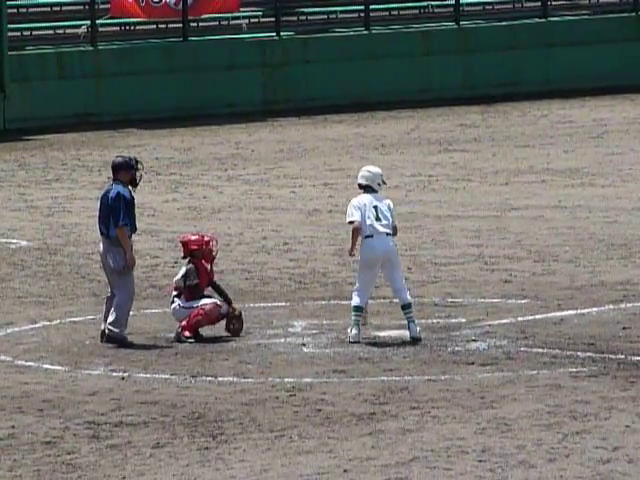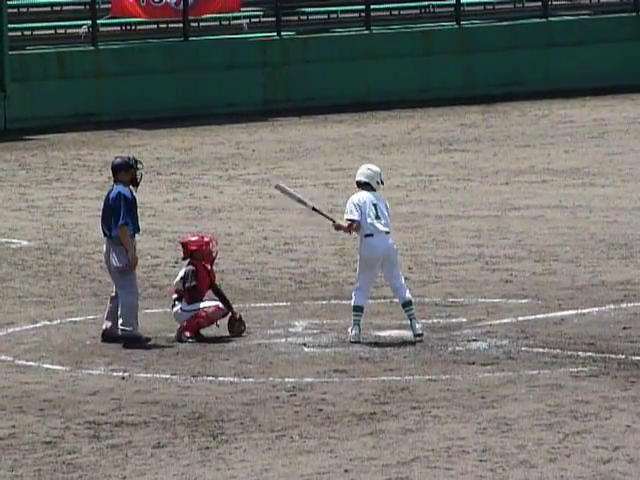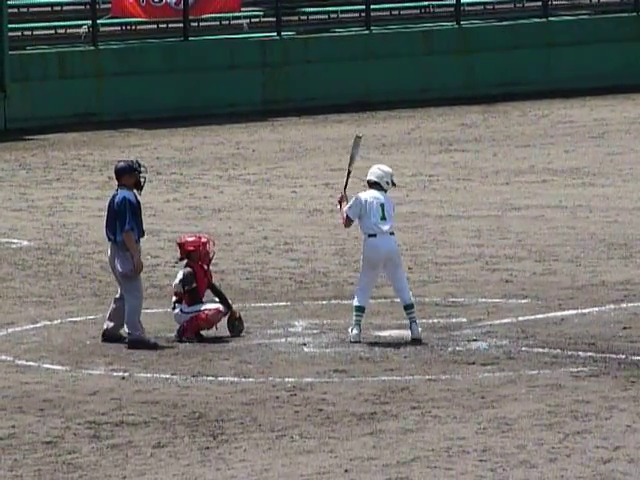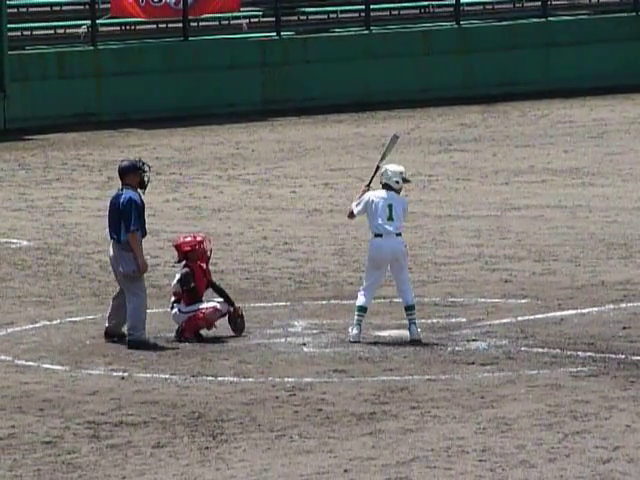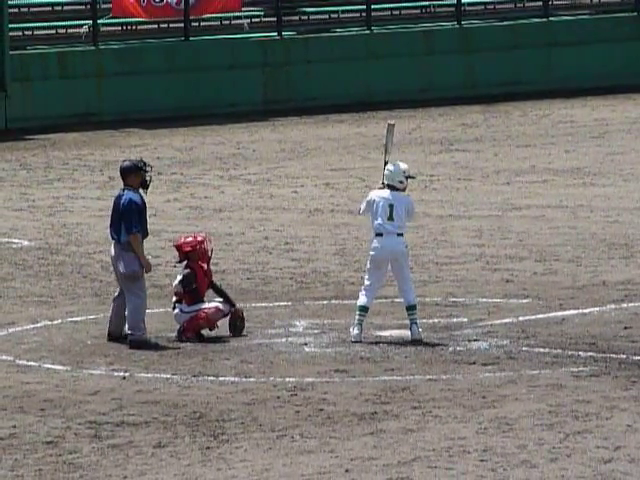
dt=0.2s
person 1, frame 1
left shoulder: (109, 191)
right shoulder: (121, 193)
right elbow: (120, 226)
right wrist: (129, 252)
left hip: (108, 245)
right hip: (117, 247)
left knee: (115, 291)
right knee: (125, 292)
left ankle: (108, 330)
right ankle: (115, 331)
person 1, frame 2
left shoulder: (113, 192)
right shoulder: (122, 193)
right elbow: (121, 225)
right wrist: (131, 251)
left hip: (113, 246)
right hip: (120, 247)
left knee: (120, 291)
right knee: (129, 291)
left ankle: (110, 330)
right ankle: (128, 331)
person 1, frame 3
left shoulder: (116, 197)
right shoulder: (127, 198)
right elbow: (127, 230)
right wrist: (136, 256)
left hip: (117, 250)
right hip: (125, 251)
left knee: (124, 293)
right knee: (134, 294)
left ankle: (111, 330)
right ankle: (135, 336)
person 1, frame 4
left shoulder: (117, 196)
right shoulder: (132, 198)
right elbow: (132, 231)
right wrist: (140, 257)
left hip: (117, 249)
right hip: (127, 251)
left knee: (124, 292)
right knee: (137, 294)
left ankle: (113, 328)
right ankle: (136, 337)
person 1, frame 5
left shoulder: (122, 196)
right shoulder: (132, 199)
right elbow: (133, 232)
right wrist: (143, 258)
left hip: (120, 250)
right hip: (128, 252)
left knee: (124, 293)
right knee: (137, 295)
left ankle: (116, 331)
right ankle: (137, 336)
person 2, frame 1
left shoulder: (356, 201)
right shoulder: (386, 201)
left elbow: (357, 227)
right elbow: (394, 230)
left wrist: (351, 247)
left hip: (369, 246)
right hip: (389, 244)
left knee: (361, 290)
right knee: (400, 287)
left ankle: (355, 330)
right ankle: (413, 328)
person 2, frame 2
left shoulder: (355, 199)
right shoulder: (382, 199)
left elbow: (355, 227)
left wrist: (342, 227)
left hip: (369, 245)
right hip: (388, 242)
left knee: (361, 289)
right knee: (399, 285)
left ankle: (355, 330)
right ankle: (415, 325)
person 2, frame 3
left shoulder: (361, 197)
right shoulder: (388, 200)
left elbow: (347, 223)
left wrist: (343, 204)
left hip: (372, 244)
right hip: (391, 244)
left knee: (362, 289)
right knee: (402, 287)
left ankle: (355, 330)
right ankle: (414, 328)
person 2, frame 4
left shoulder: (371, 196)
right shoulder: (402, 201)
left elbow: (351, 214)
left wrist: (361, 195)
left hip: (378, 244)
right hip: (398, 244)
left knee: (368, 288)
right knee: (405, 288)
left ankle: (356, 329)
right ankle: (413, 329)
person 2, frame 5
left shoulder: (374, 195)
right shoulder: (407, 201)
left elbow: (361, 211)
left hip: (379, 244)
right hip: (399, 244)
left knee: (369, 288)
right knee: (407, 288)
left ankle: (357, 329)
right ankle: (414, 329)
person 3, frame 1
left shoulder: (202, 266)
right shoulder: (191, 268)
left elbow: (215, 286)
right elbow: (196, 294)
left wrist: (231, 305)
right wrist: (210, 299)
left hip: (191, 306)
right hip: (180, 308)
left knee: (225, 308)
right knee: (214, 305)
left ankle: (191, 328)
right ankle: (184, 329)
person 3, frame 2
left shoulder: (204, 268)
right shoulder: (190, 269)
left elbow: (216, 290)
right elbow: (193, 296)
left wrist: (232, 310)
right wrist: (209, 314)
left hip: (193, 307)
right hip: (182, 310)
left knee: (225, 307)
right knee: (216, 307)
left ankle: (192, 327)
right ankle: (186, 330)
person 3, frame 3
left shoulder: (201, 268)
right shoulder: (188, 271)
left elbow: (215, 289)
right elbow: (194, 298)
left wrist: (231, 309)
right wrist: (208, 316)
left hip: (194, 307)
right hip: (183, 312)
left knee: (225, 306)
right knee: (217, 310)
left ankle: (193, 328)
right ankle: (185, 330)
person 3, frame 4
left shoulder: (200, 268)
right shoulder: (186, 271)
left elbow: (215, 287)
right elbow: (193, 297)
left wrist: (233, 305)
right wrist: (207, 319)
left hip: (192, 307)
right hip: (181, 312)
left knee: (225, 307)
right knee: (214, 309)
left ankle: (192, 328)
right ankle: (184, 330)
person 3, frame 5
left shoulder: (201, 268)
right shoulder: (188, 272)
left elbow: (216, 288)
right elbow: (195, 298)
left wrist: (234, 306)
right wrist: (209, 318)
left hip: (193, 307)
right hip: (183, 312)
left knee: (226, 307)
right knee: (216, 309)
left ankle: (194, 328)
right ankle: (186, 330)
